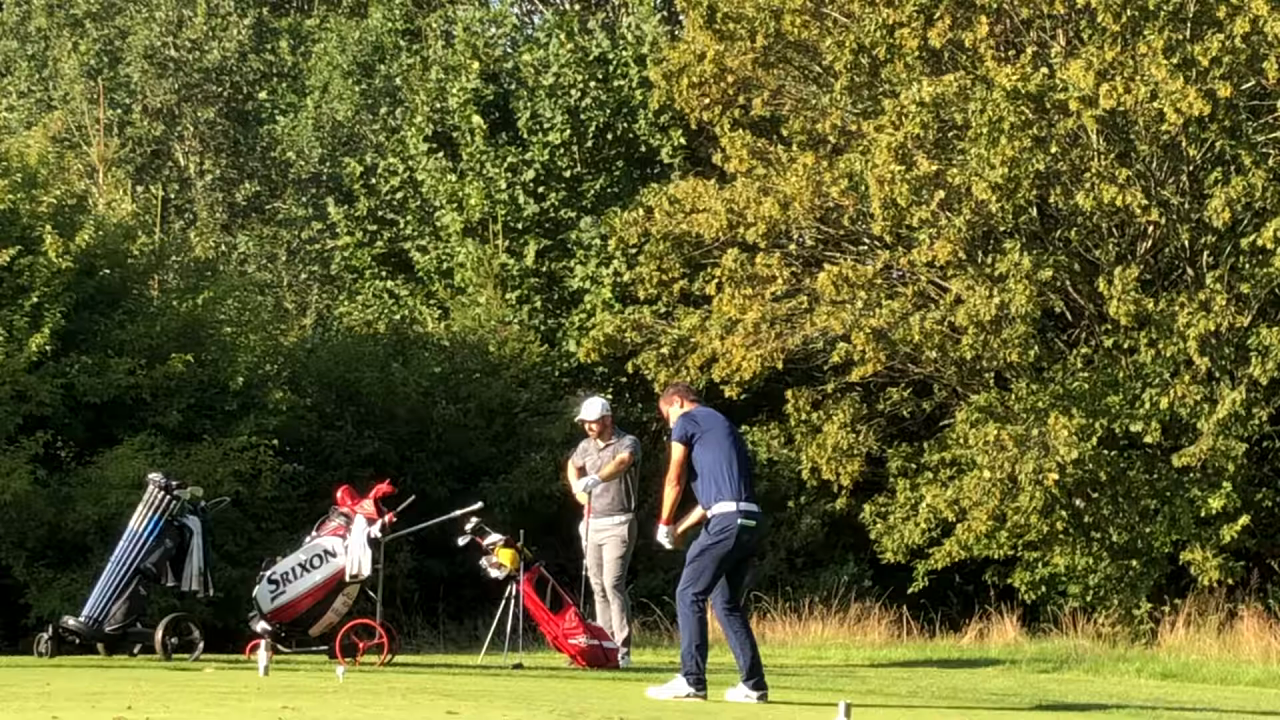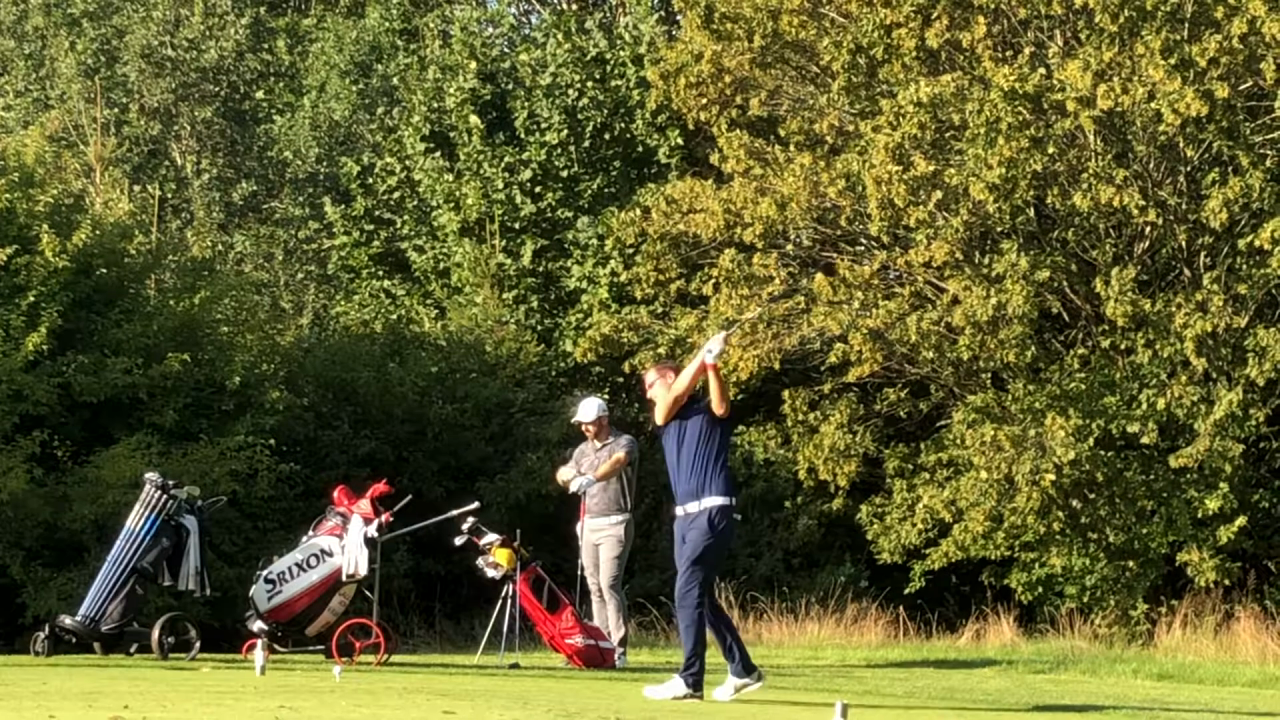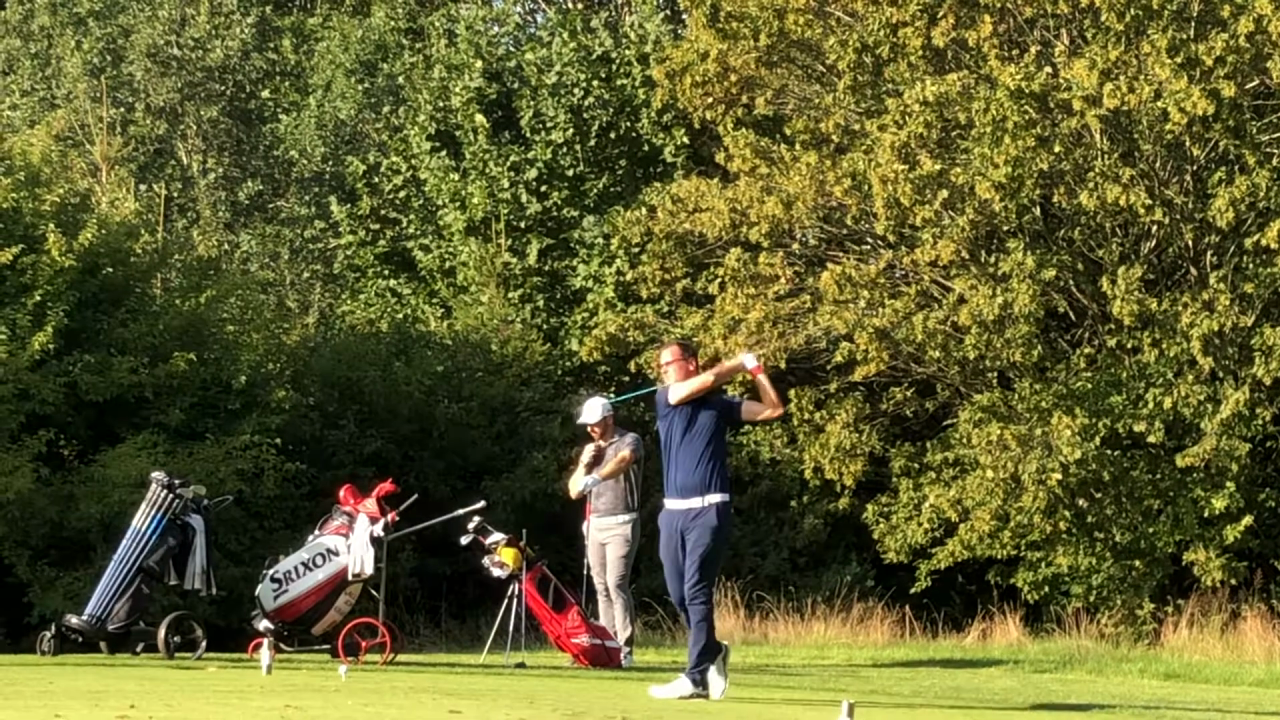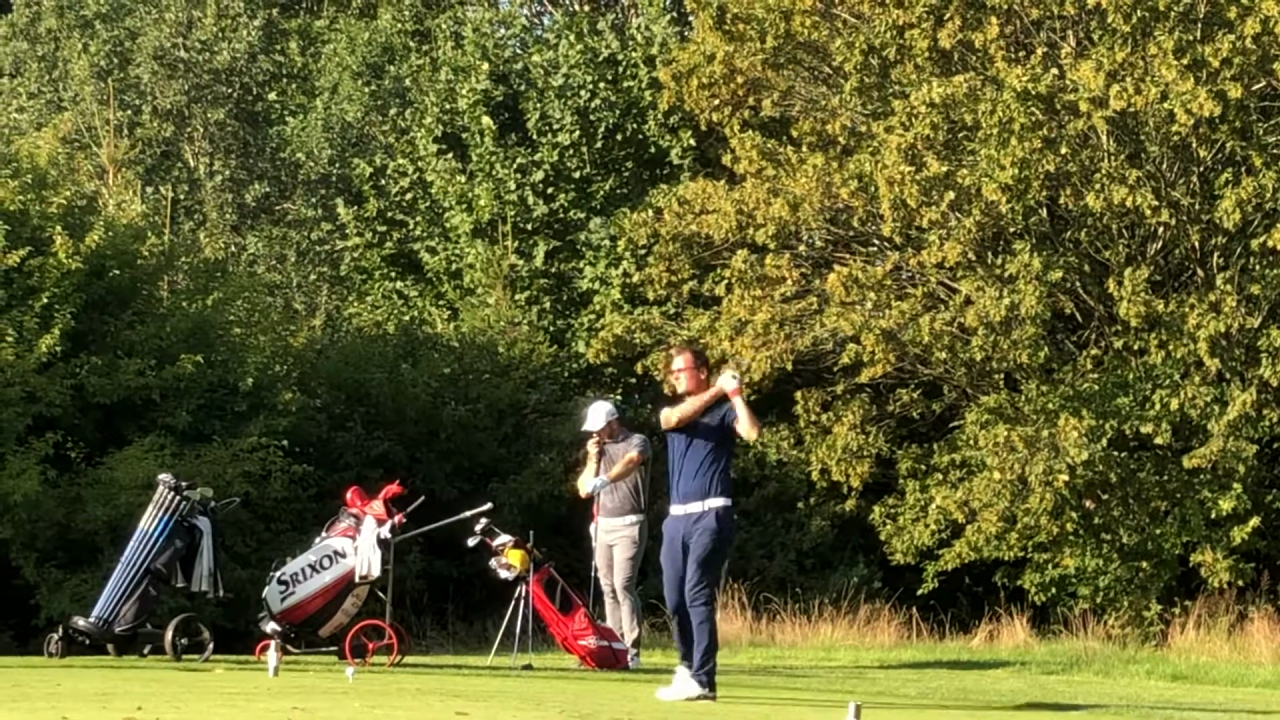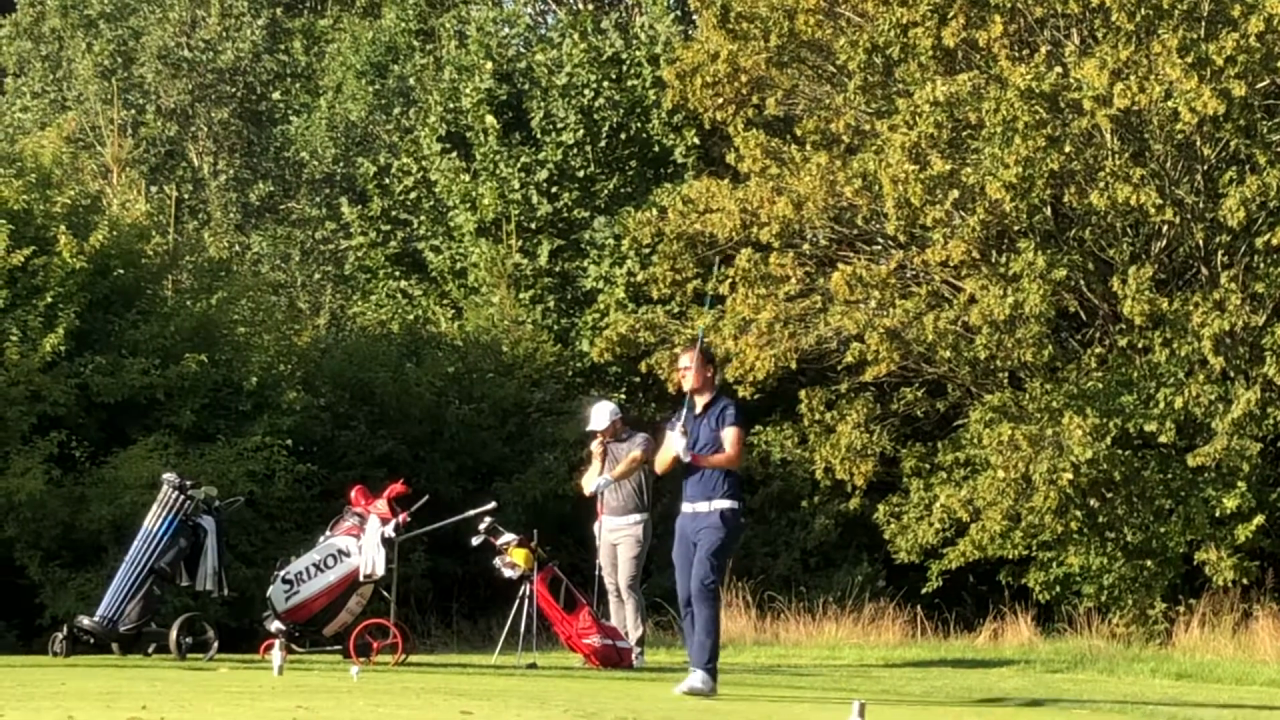
dt=0.3s
person 1, frame 1
left shoulder: (687, 419)
right shoulder: (719, 428)
left elbow: (674, 481)
left wrist: (664, 523)
right wrist: (682, 527)
left hip: (727, 519)
right hip: (746, 520)
left knee: (690, 594)
right knee: (728, 602)
left ankle: (692, 680)
right ankle: (754, 683)
person 1, frame 2
left shoulder: (707, 408)
right shoulder: (666, 422)
left elbow: (721, 405)
right elbow: (661, 413)
left wrist: (712, 365)
right wrist: (700, 359)
left hip: (711, 512)
right hip: (685, 517)
left knee: (688, 593)
right knee: (700, 597)
left ankle: (689, 680)
right ankle: (742, 671)
person 1, frame 3
left shoulder: (722, 405)
right shoulder: (664, 399)
left elbow: (775, 409)
right elbow: (705, 381)
left wrist: (755, 370)
right wrist: (738, 363)
left hip: (709, 510)
right hip: (673, 512)
left knee: (696, 592)
right knee: (678, 593)
left ankle: (696, 679)
right ankle: (712, 652)
person 1, frame 4
left shoulder: (725, 412)
right shoulder: (670, 411)
left elbow: (753, 433)
right elbow: (673, 419)
left wrist: (734, 393)
right wrist: (717, 390)
left hip: (710, 514)
right hip: (677, 516)
left knee: (698, 594)
right knee: (674, 599)
left ankle: (701, 680)
right ankle: (690, 664)
person 1, frame 5
left shoulder: (726, 409)
right shoulder: (681, 416)
left elbow: (733, 458)
right elbow: (660, 466)
left wrist: (692, 457)
right wrist: (673, 447)
left hip: (719, 514)
right hip: (688, 515)
left knee: (702, 588)
right knee: (686, 597)
left ankle: (705, 672)
right ankle: (699, 670)
person 2, frame 1
left shoulder: (627, 443)
right shoulder: (585, 446)
left elbow: (620, 463)
right elbow: (573, 465)
left wrist: (594, 479)
right wrist: (577, 489)
left hip: (618, 525)
right hip: (592, 525)
left knee: (613, 585)
right knee: (598, 588)
left ankle: (622, 651)
person 2, frame 2
left shoulder: (624, 442)
right shoulder: (584, 449)
left elbow: (616, 463)
right elbow: (565, 474)
left wrist: (590, 479)
right wrist: (563, 474)
left hip: (615, 525)
right hip: (588, 525)
left knee: (610, 585)
right knee: (595, 588)
left ankle: (619, 651)
person 2, frame 3
left shoulder: (629, 440)
right shoulder: (591, 448)
left elbow: (622, 461)
right elbow: (574, 492)
left wrist: (596, 478)
right wrist: (585, 463)
left hip: (621, 524)
right hip: (595, 525)
left knee: (617, 584)
right knee: (601, 587)
left ankle: (625, 650)
person 2, frame 4
left shoulder: (637, 442)
right shoulder: (598, 449)
left elbow: (630, 463)
right elbow: (583, 490)
left wrist: (604, 480)
right wrist: (593, 459)
left hip: (629, 525)
right hip: (602, 526)
left knee: (623, 586)
right knee: (608, 589)
left ankle: (632, 652)
person 2, frame 5
left shoulder: (640, 440)
right shoulder: (601, 448)
left elbow: (633, 462)
right elbow: (587, 488)
left wrist: (608, 479)
right wrist: (597, 459)
left hip: (633, 525)
right hip: (606, 525)
left knee: (628, 585)
right knee: (613, 588)
left ankle: (637, 650)
